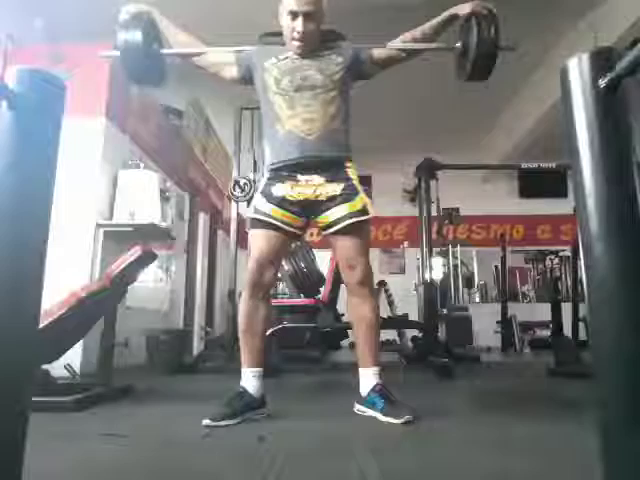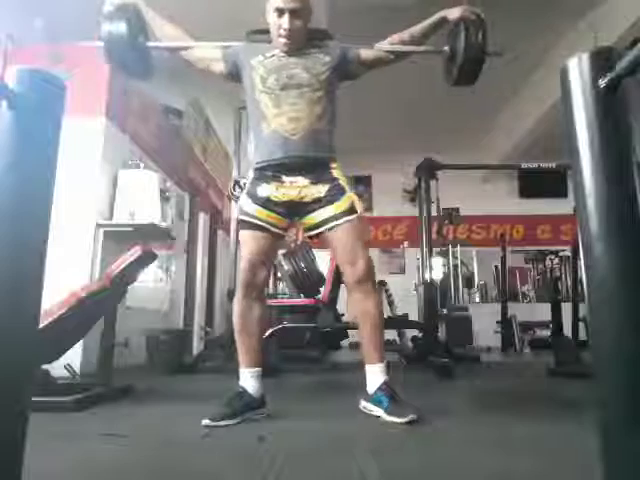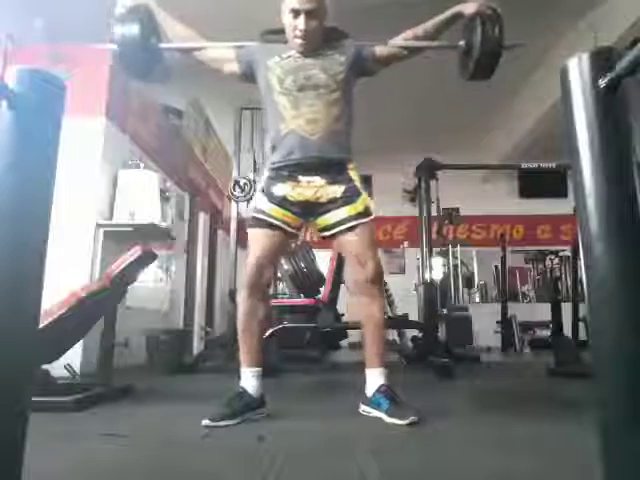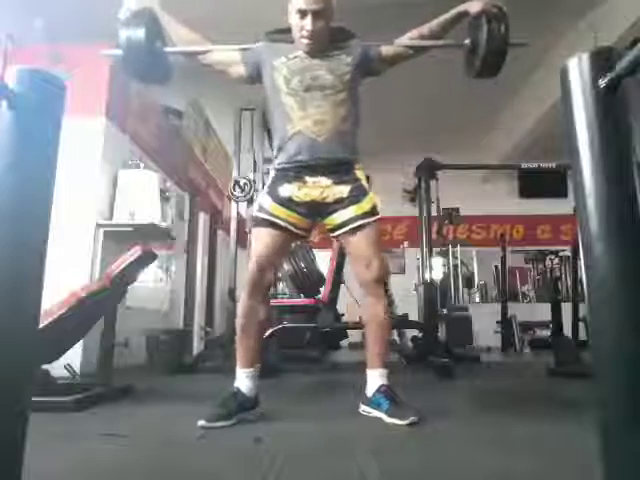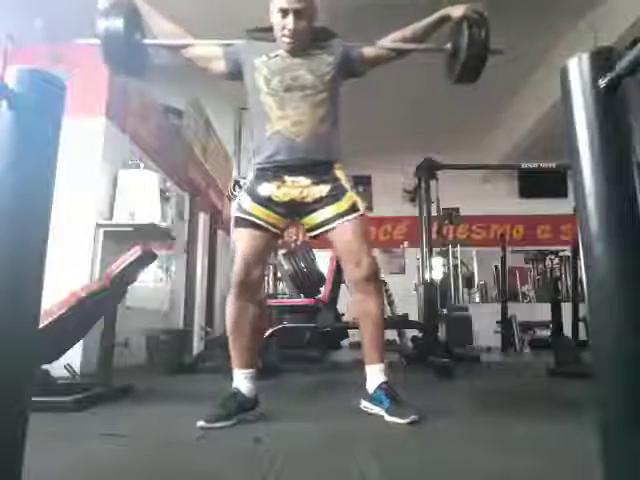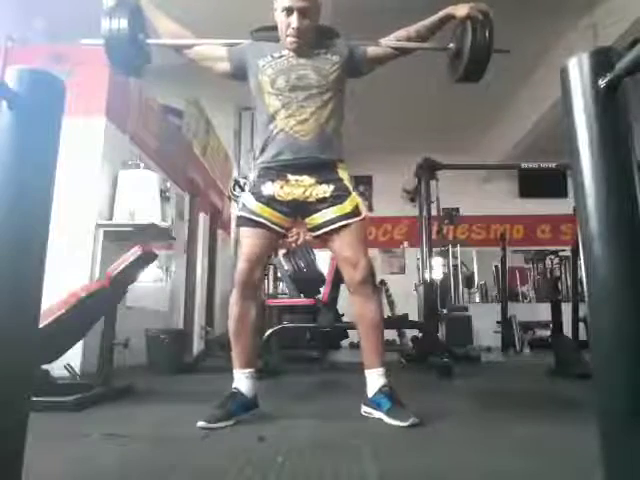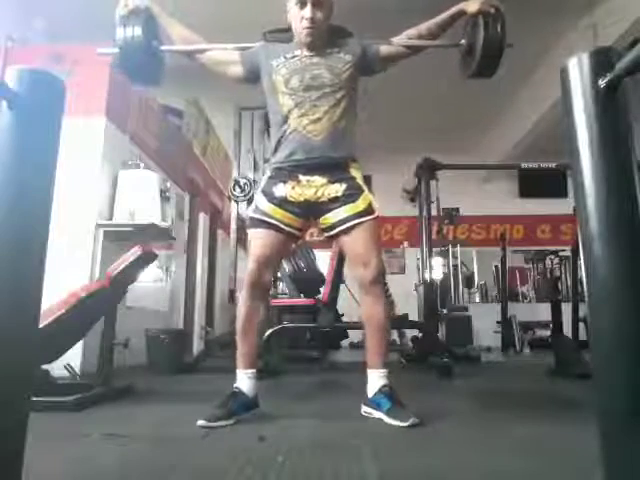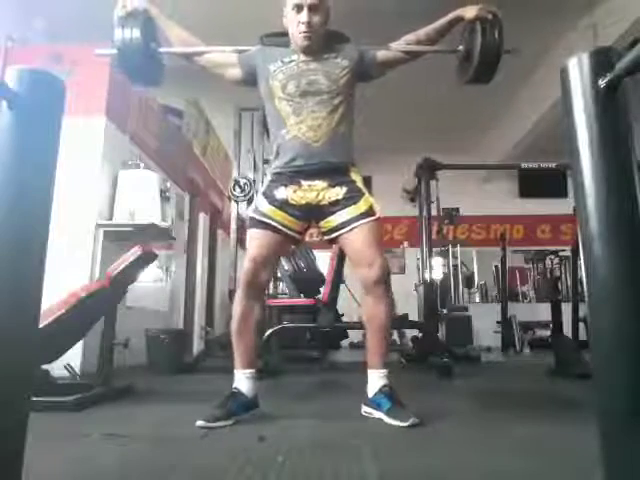
dt=0.3s
person 1, frame 1
left shoulder: (345, 56)
right shoulder: (260, 58)
left elbow: (402, 47)
right elbow: (200, 54)
left hip: (336, 177)
right hip: (280, 179)
left knee: (359, 278)
right knee: (256, 280)
left ankle: (371, 389)
right ankle: (250, 390)
person 1, frame 2
left shoulder: (332, 55)
right shoulder: (246, 55)
left elbow: (390, 49)
right elbow: (187, 47)
left hip: (322, 177)
right hip: (266, 179)
left knee: (360, 274)
right knee: (249, 281)
left ankle: (377, 388)
right ankle: (250, 390)
person 1, frame 3
left shoulder: (347, 54)
right shoulder: (262, 57)
left elbow: (405, 42)
right elbow: (204, 50)
left hip: (337, 180)
right hip: (281, 180)
left knee: (367, 278)
right knee: (254, 279)
left ankle: (377, 390)
right ankle: (249, 390)
person 1, frame 4
left shoulder: (354, 54)
right shoulder: (267, 56)
left elbow: (411, 42)
right elbow: (206, 53)
left hip: (343, 179)
right hip: (288, 179)
left knee: (374, 277)
right knee: (256, 278)
left ankle: (376, 389)
right ankle: (244, 390)
person 1, frame 5
left shoulder: (335, 54)
right shoulder: (249, 54)
left elbow: (392, 46)
right elbow: (189, 47)
left hip: (324, 178)
right hip: (267, 179)
left knee: (364, 272)
right knee: (244, 279)
left ankle: (377, 387)
right ankle: (243, 390)
person 1, frame 6
left shoulder: (339, 54)
right shoulder: (252, 54)
left elbow: (396, 43)
right elbow: (190, 46)
left hip: (327, 178)
right hip: (271, 178)
left knee: (361, 277)
right knee: (245, 278)
left ankle: (377, 390)
right ankle: (243, 390)
person 1, frame 7
left shoulder: (353, 53)
right shoulder: (266, 56)
left elbow: (408, 41)
right elbow: (203, 52)
left hip: (340, 177)
right hip: (284, 178)
left knee: (371, 276)
right knee: (255, 278)
left ankle: (377, 390)
right ankle: (244, 389)
person 1, frame 8
left shoulder: (350, 58)
right shoulder: (263, 60)
left elbow: (406, 47)
right elbow: (200, 53)
left hip: (340, 181)
right hip: (285, 182)
left knee: (375, 275)
right knee: (250, 278)
left ankle: (378, 391)
right ankle: (243, 390)
